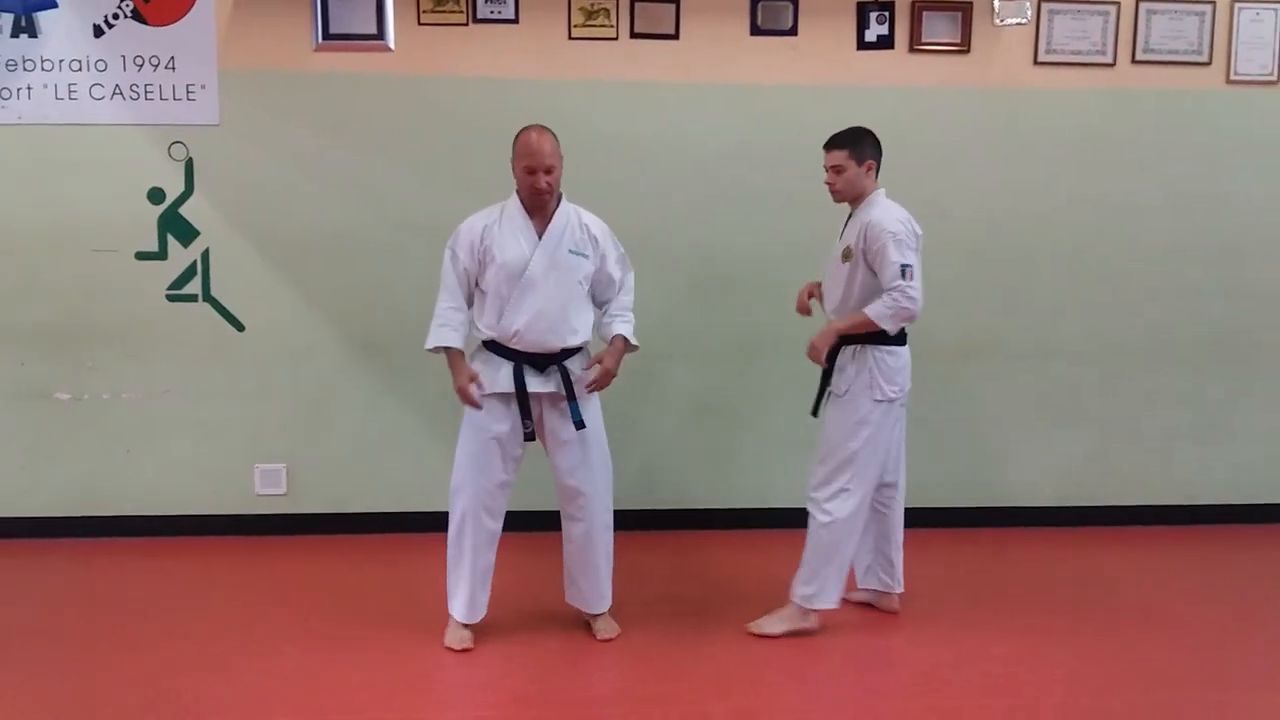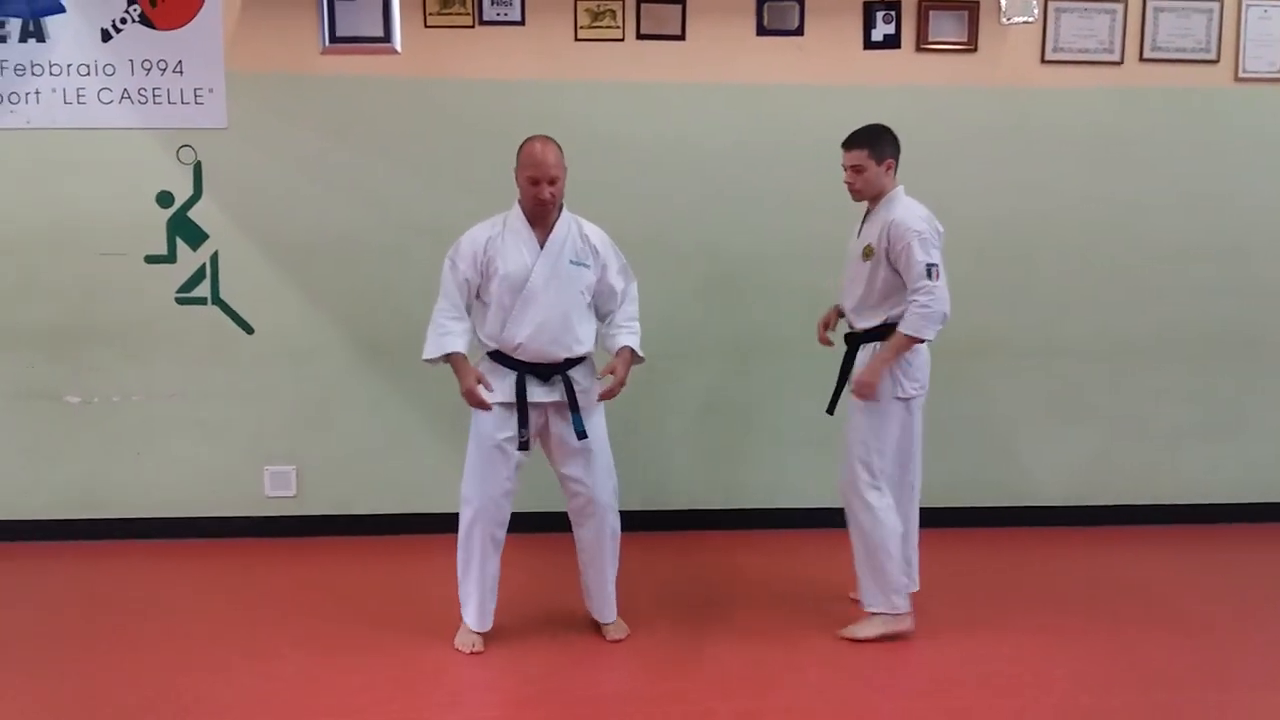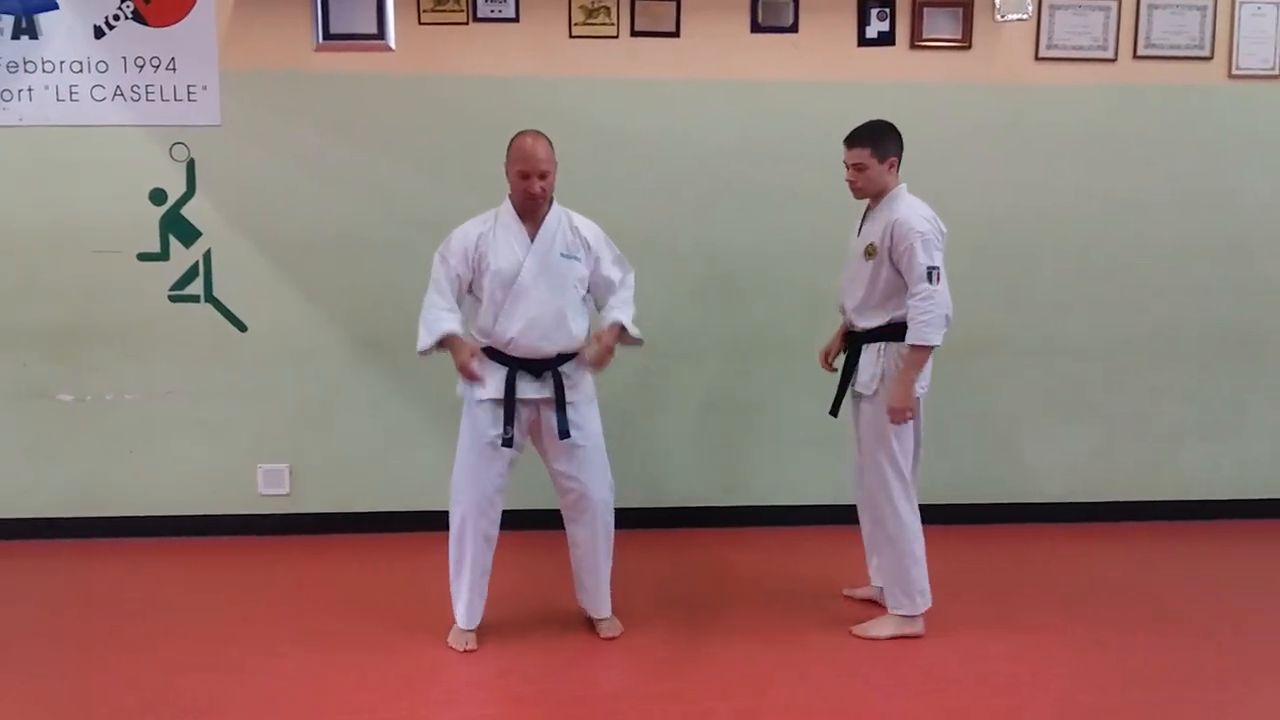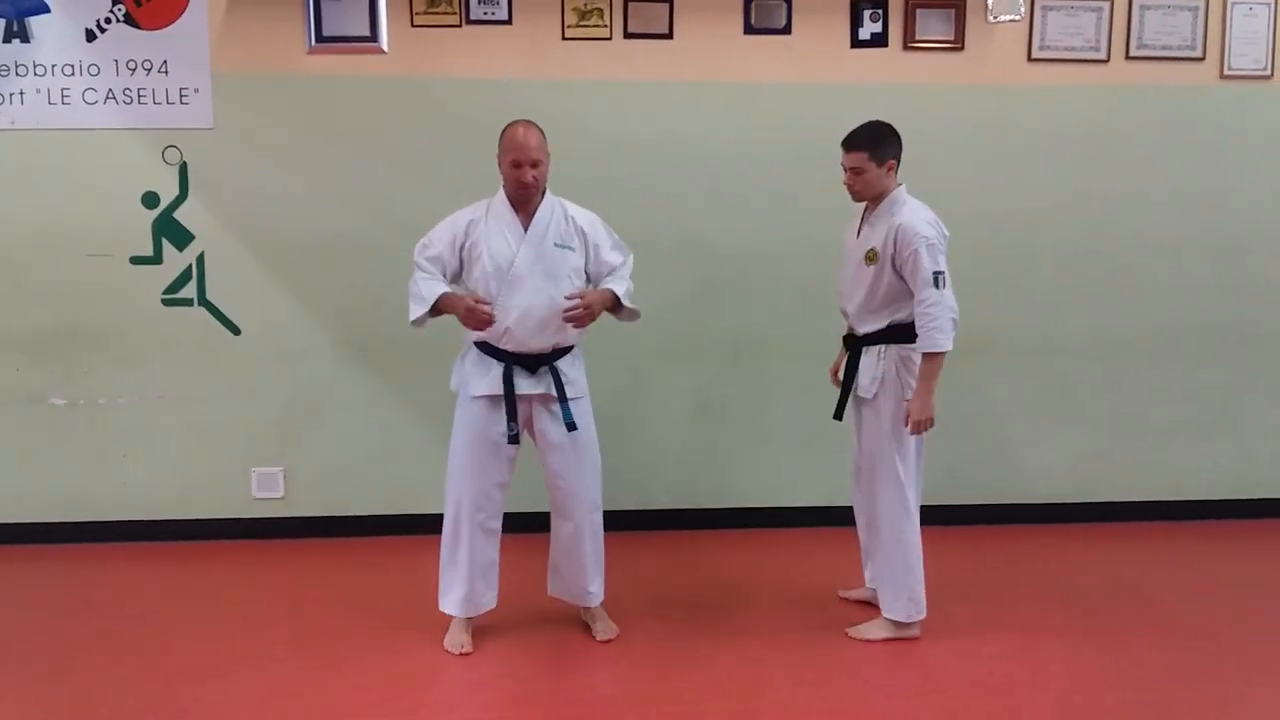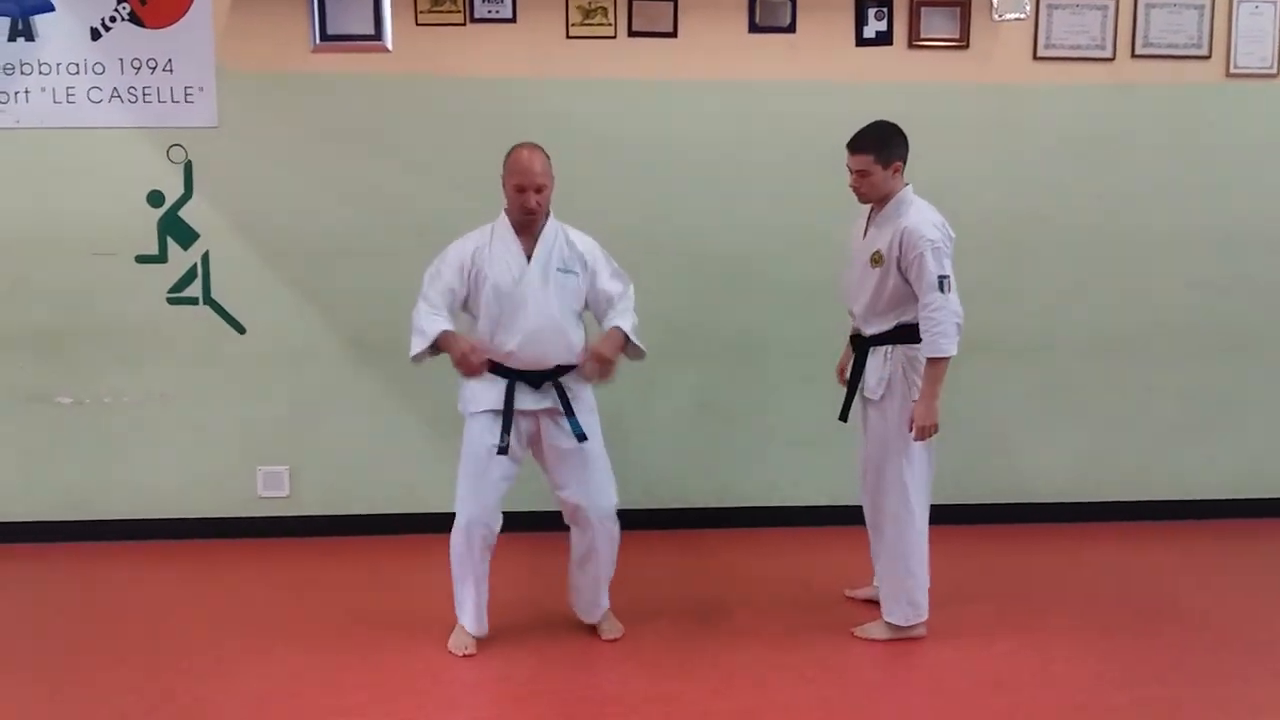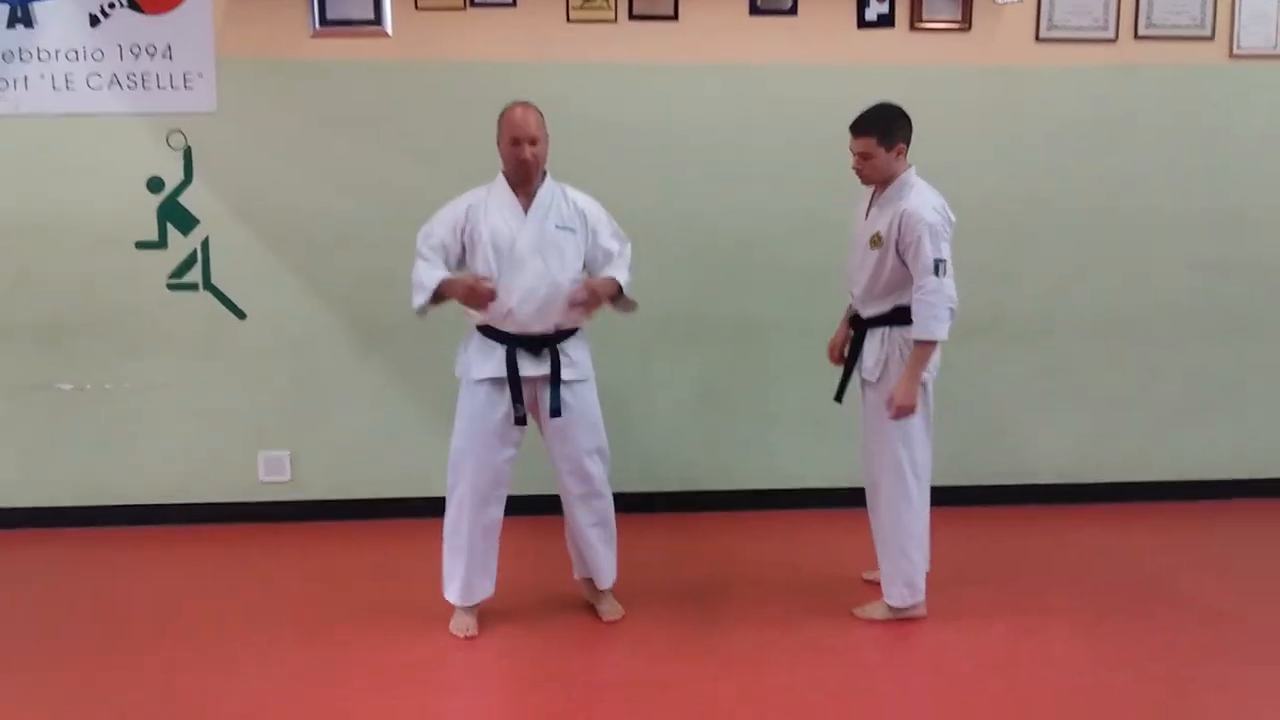
dt=0.2s
person 1, frame 1
left shoulder: (591, 231)
right shoulder: (479, 230)
left elbow: (618, 298)
right elbow: (452, 301)
left wrist: (615, 349)
right wrist: (458, 365)
left hip: (569, 378)
right hip: (500, 377)
left knee: (588, 492)
right knee: (476, 491)
left ankle: (595, 604)
right ankle: (461, 612)
person 1, frame 2
left shoulder: (592, 241)
right shoulder: (482, 241)
left elbow: (621, 306)
right elbow: (451, 308)
left wrist: (623, 358)
right wrist: (462, 368)
left hip: (575, 388)
right hip: (504, 388)
left knee: (597, 500)
right knee: (484, 502)
left ankle: (604, 608)
right ankle: (474, 616)
person 1, frame 3
left shoulder: (584, 234)
right shoulder: (474, 235)
left elbow: (619, 289)
right elbow: (441, 298)
left wrist: (611, 332)
right wrist: (457, 345)
left hip: (566, 384)
right hip: (495, 383)
left knee: (591, 496)
right knee: (474, 499)
left ankle: (598, 605)
right ankle: (465, 615)
person 1, frame 4
left shoulder: (580, 223)
right shoulder: (467, 225)
left elbow: (621, 269)
right elbow: (423, 271)
left wrist: (603, 297)
right wrist: (453, 302)
left hip: (559, 376)
right hip: (490, 376)
left knee: (578, 492)
right knee: (473, 494)
left ankle: (587, 600)
right ankle: (462, 612)
person 1, frame 5
left shoulder: (580, 248)
right shoulder: (472, 250)
left elbow: (620, 301)
right elbow: (429, 305)
left wrist: (613, 342)
right wrist: (453, 343)
left hip: (565, 394)
right hip: (495, 396)
left knee: (596, 507)
right knee: (476, 511)
left ankle: (596, 606)
right ankle: (469, 618)
person 1, frame 6
left shoulder: (580, 208)
right shoulder: (469, 209)
left elbow: (618, 257)
right elbow: (425, 260)
left wrist: (606, 286)
right wrist: (453, 286)
left hip: (564, 360)
right hip: (493, 361)
left knee: (586, 473)
right knee: (475, 478)
left ankle: (598, 581)
right ankle: (465, 597)
person 2, frame 1
left shoulder: (885, 223)
right shoulder: (862, 220)
left elbow: (905, 301)
left wrist: (834, 329)
right wrist: (822, 290)
left hip: (871, 365)
right hip: (866, 363)
left knee: (836, 484)
right knee: (879, 481)
left ankle: (806, 604)
right ankle: (882, 586)
person 2, frame 2
left shoulder: (907, 221)
right shoulder: (876, 216)
left elbow: (931, 304)
left wrist: (878, 363)
right wrist: (839, 310)
left hip: (891, 366)
right hip: (875, 359)
left knee: (867, 483)
right knee: (893, 480)
left ankle: (890, 607)
right ankle: (893, 585)
person 2, frame 3
left shoulder: (910, 221)
right shoulder: (875, 215)
left elbow: (932, 309)
left wrist: (905, 384)
right wrist: (842, 336)
left hip: (893, 363)
right hip: (872, 358)
left knee: (888, 486)
right knee: (876, 481)
left ankle: (908, 609)
right ankle: (889, 581)
person 2, frame 4
left shoulder: (912, 226)
right shoulder: (868, 218)
left elbow: (938, 314)
left wrist: (924, 393)
right wrist: (846, 352)
left hip: (895, 365)
right hip: (869, 362)
left knee: (892, 488)
right knee: (870, 480)
left ankle: (903, 614)
right ankle: (884, 582)
person 2, frame 5
left shoulder: (918, 228)
right shoulder: (872, 217)
left elbow: (942, 316)
left wrist: (928, 398)
right wrist: (851, 350)
left hip: (902, 364)
right hip: (875, 362)
left knee: (900, 488)
right knee: (879, 480)
left ankle: (906, 614)
right ankle: (893, 582)
person 2, frame 6
left shoulder: (919, 211)
right shoulder: (875, 198)
left elbow: (935, 301)
left wrist: (910, 378)
right wrist: (846, 327)
left hip: (900, 347)
right hip: (875, 343)
left knee: (898, 469)
right knee: (888, 464)
left ankle: (905, 594)
right ankle: (903, 563)
